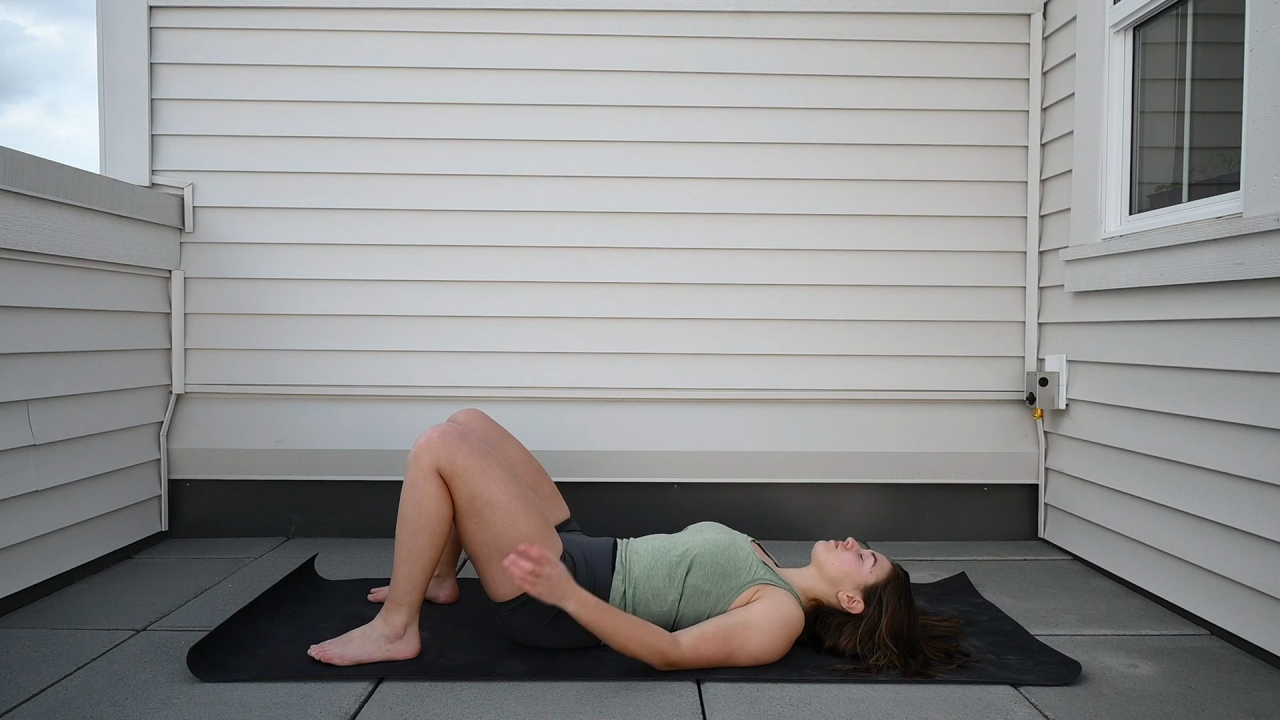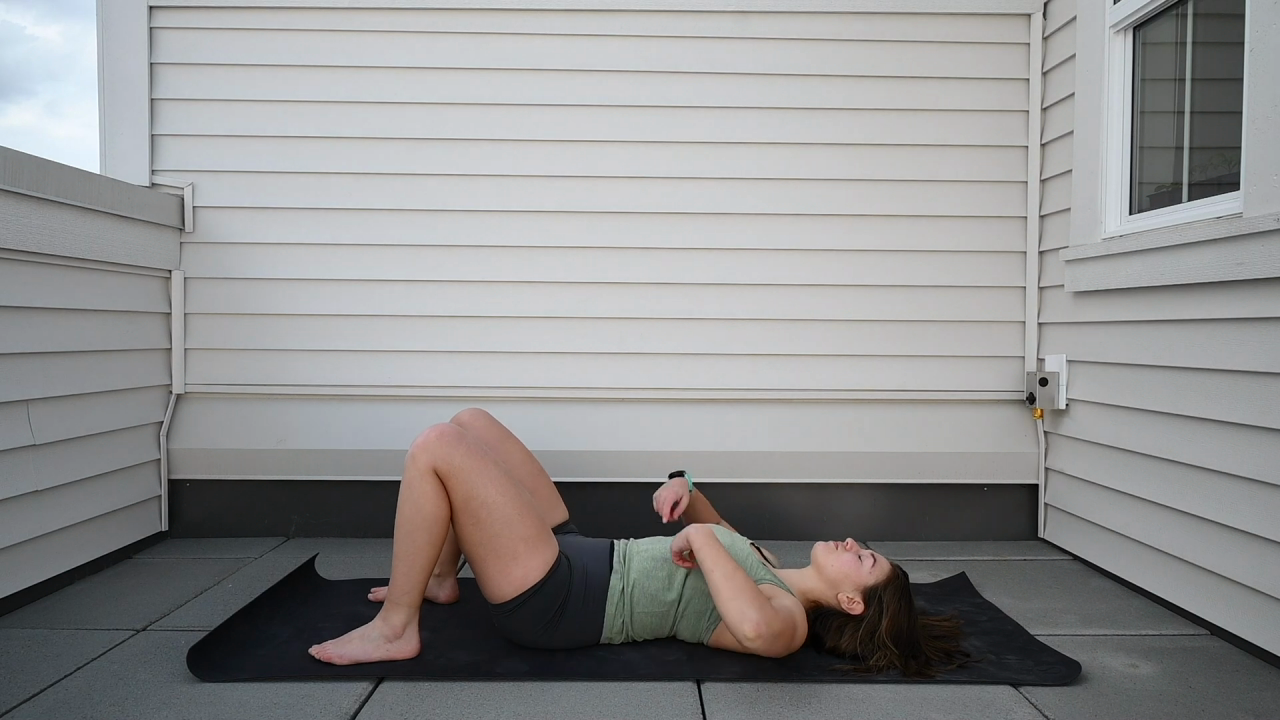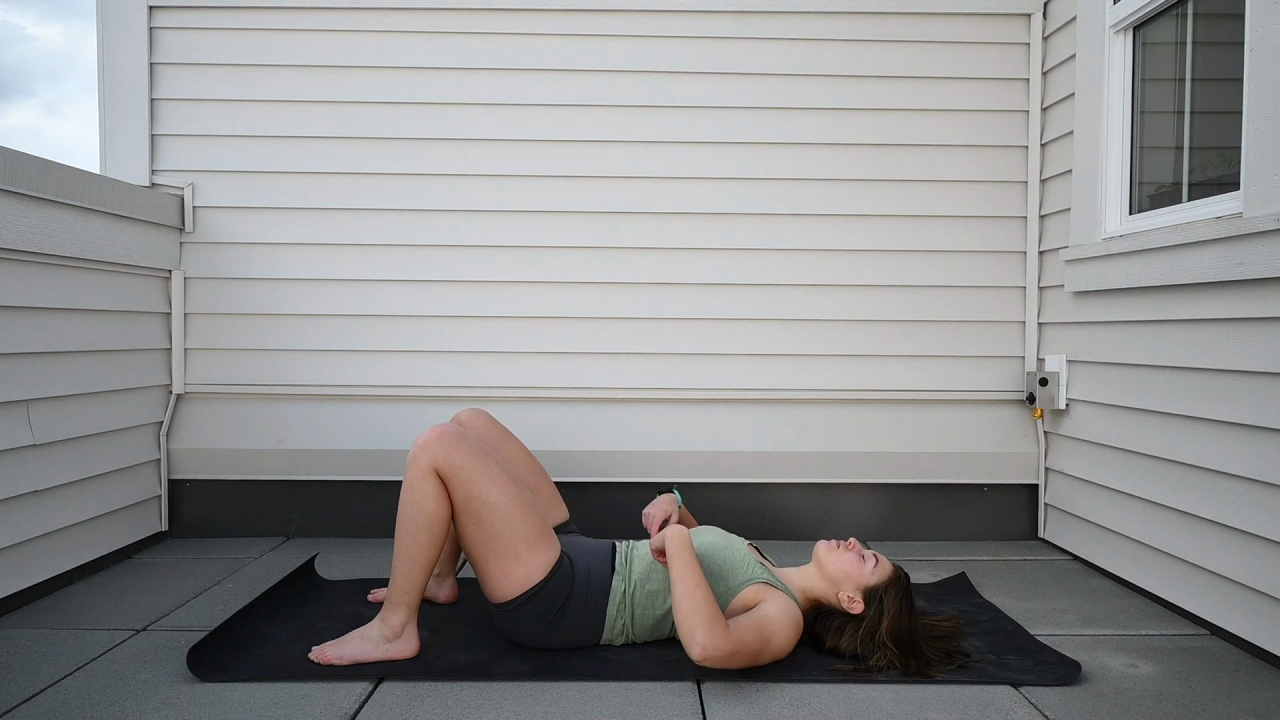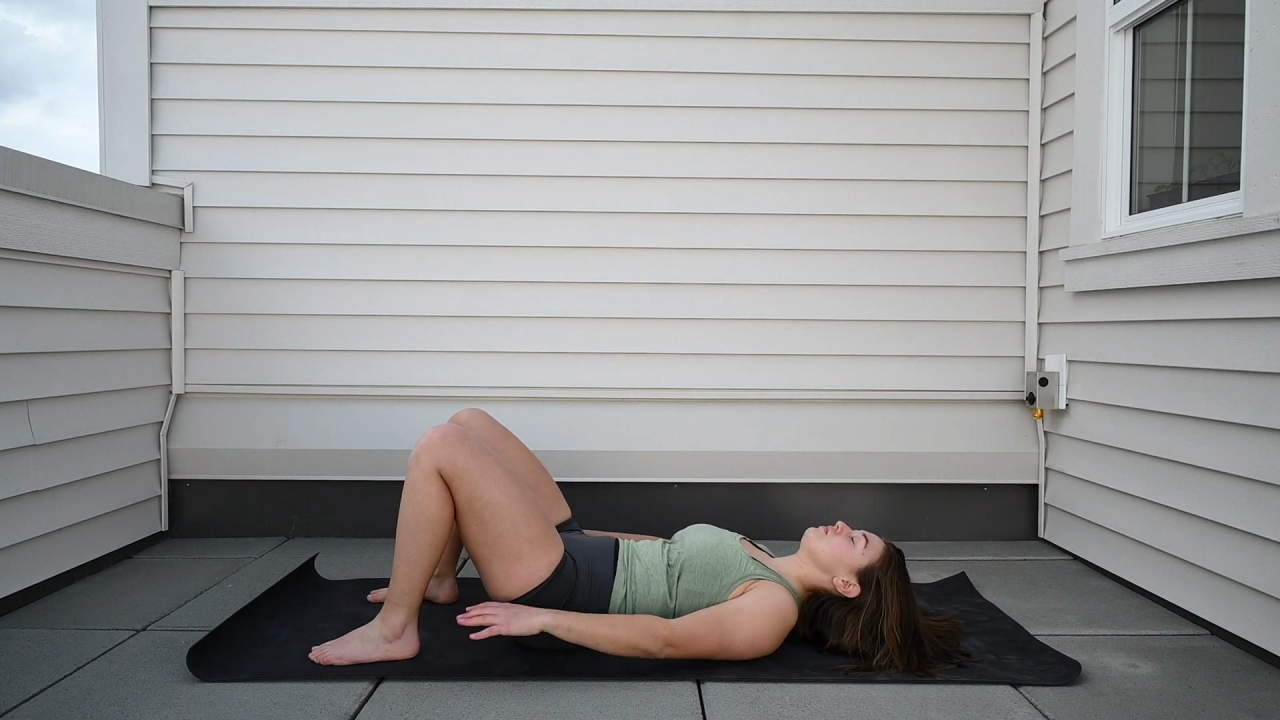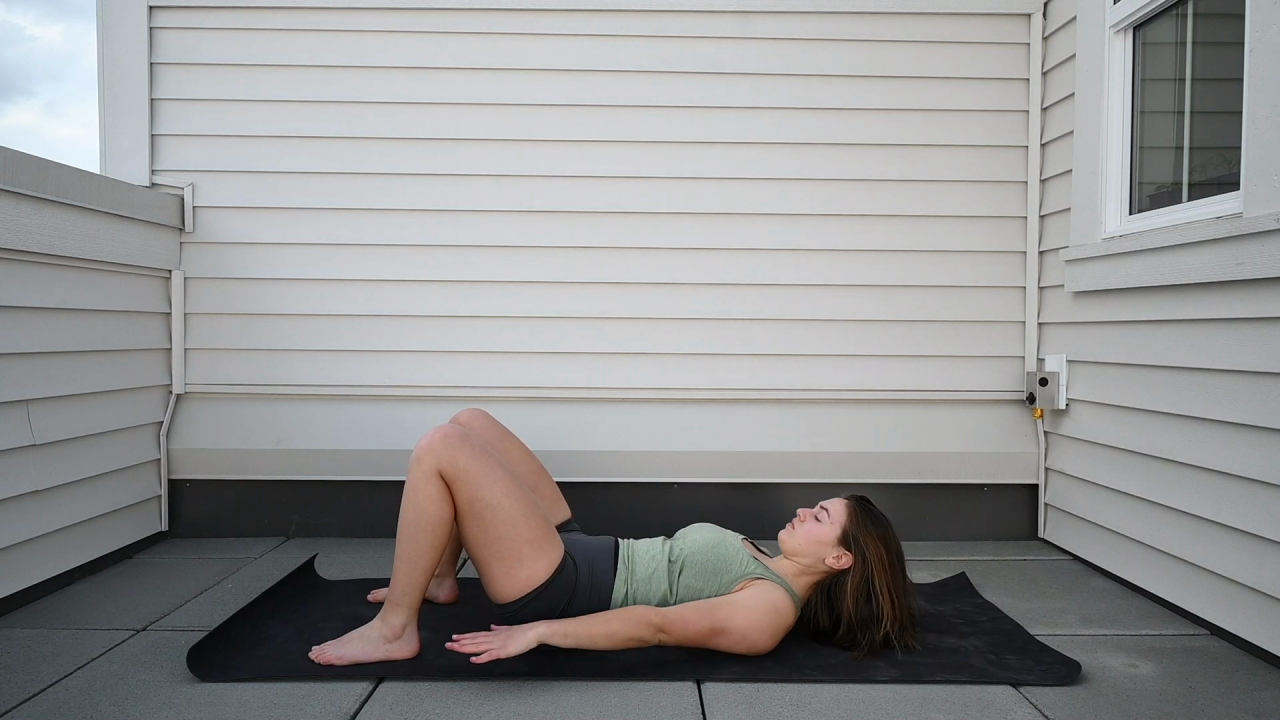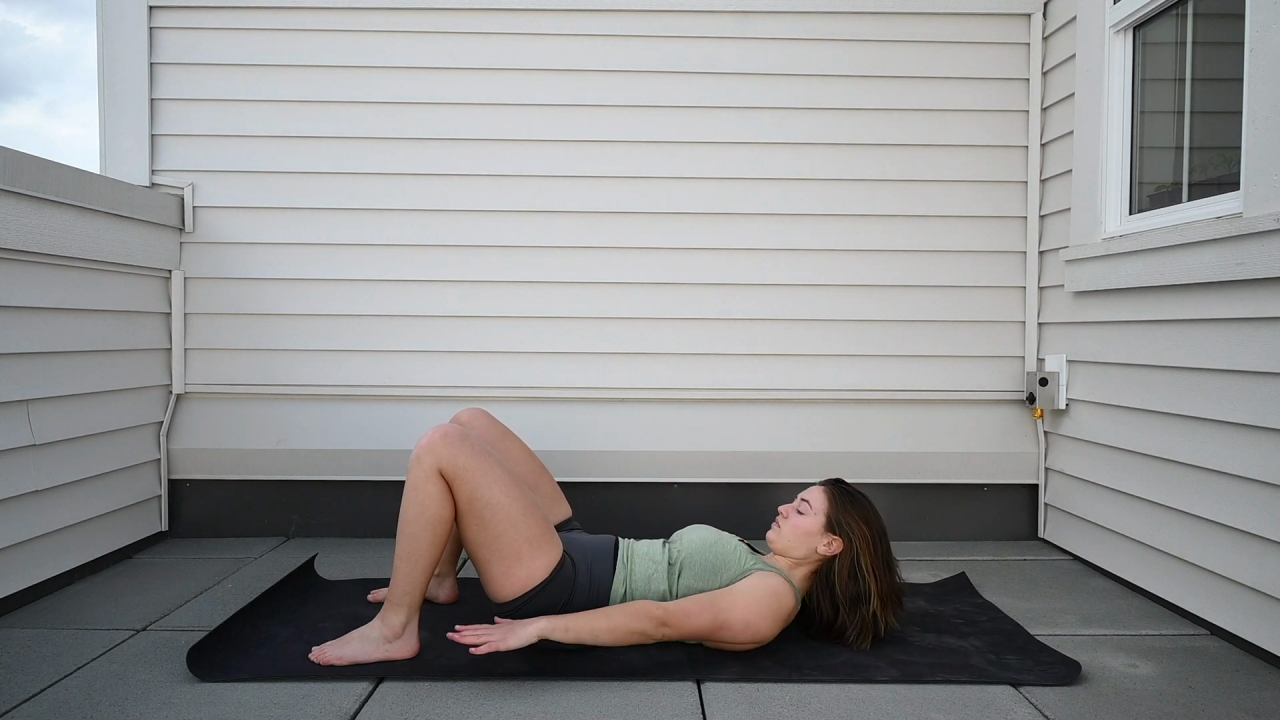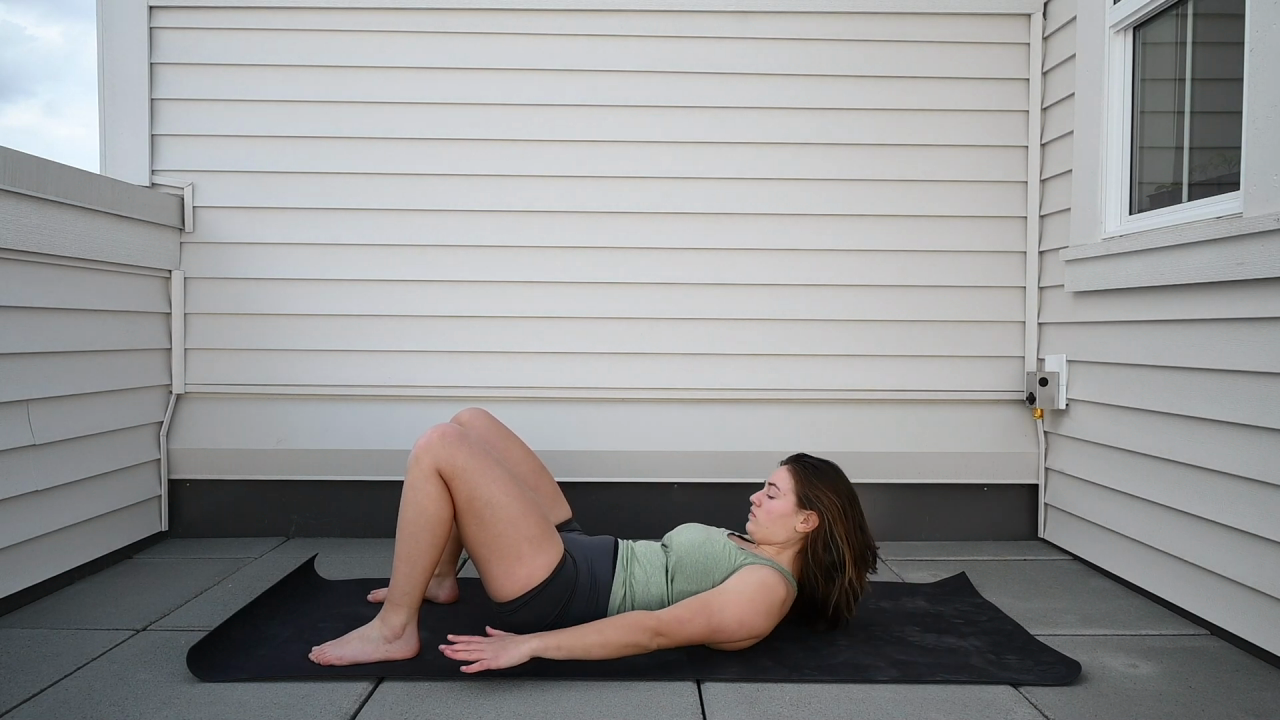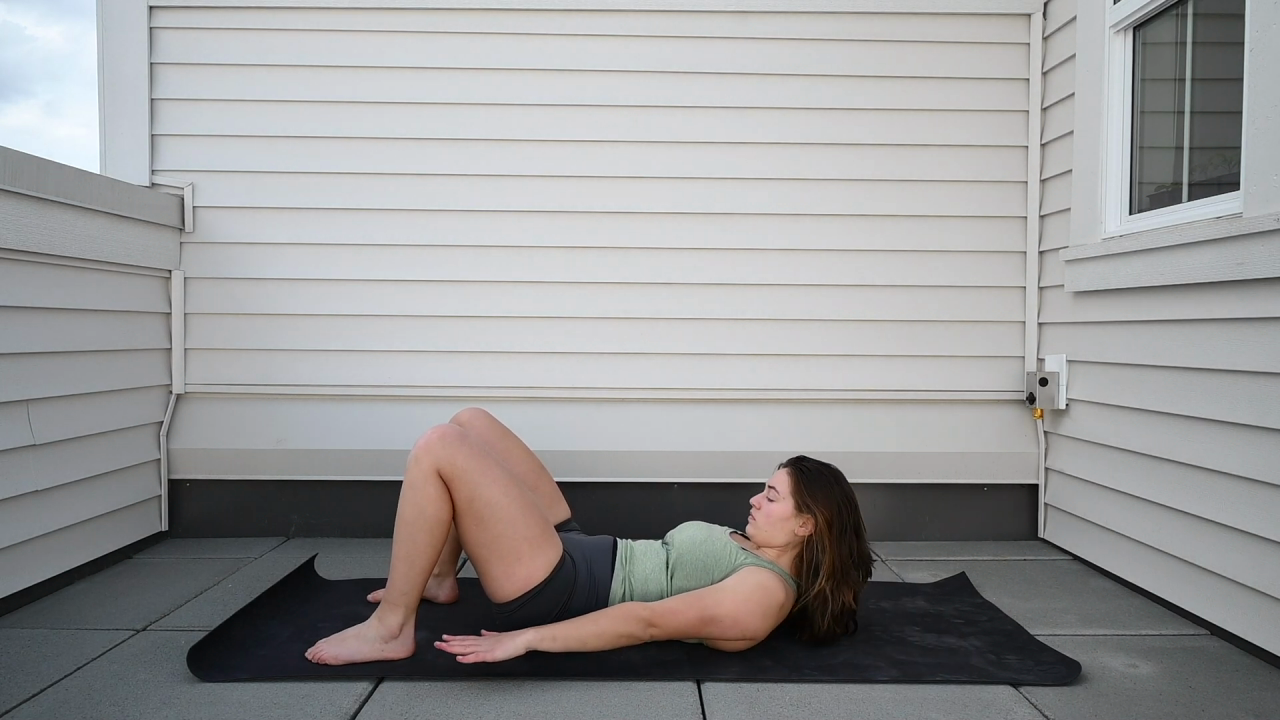
dt=0.5s
person 1, frame 1
left shoulder: (782, 619)
right shoulder: (771, 575)
left elbow: (669, 650)
left wrist: (569, 598)
left hip: (562, 597)
right hip: (580, 553)
left knee: (437, 448)
right knee: (467, 422)
left ankle: (395, 630)
right ankle: (438, 577)
person 1, frame 2
left shoulder: (788, 621)
right shoulder: (769, 574)
left elbow: (754, 628)
right elbow: (710, 528)
left wrist: (703, 541)
right wrist: (682, 490)
left hip: (553, 601)
right hip: (574, 556)
left knee: (434, 448)
right knee: (469, 421)
left ankle: (394, 630)
right ankle: (438, 578)
person 1, frame 3
left shoulder: (783, 619)
right shoulder: (769, 574)
left elbow: (707, 645)
left wrist: (679, 541)
right wrist: (674, 505)
left hip: (554, 601)
right hip: (578, 555)
left knee: (436, 448)
right knee: (469, 422)
left ankle: (393, 630)
right ankle: (438, 578)
person 1, frame 4
left shoulder: (773, 611)
right shoulder: (762, 562)
left elbow: (666, 639)
left wrist: (541, 618)
right wrist: (583, 532)
left hip: (563, 590)
right hip: (587, 553)
left knee: (438, 448)
right knee: (467, 421)
left ankle: (393, 631)
right ankle: (436, 578)
person 1, frame 5
left shoulder: (771, 609)
right shoulder: (762, 565)
left elbow: (659, 625)
left wrist: (536, 632)
left hip: (559, 592)
right hip: (585, 551)
left knee: (439, 449)
right knee: (470, 421)
left ankle: (394, 630)
right ankle: (438, 577)
person 1, frame 6
left shoulder: (772, 599)
right shoulder: (762, 566)
left elbow: (662, 621)
left wrist: (537, 627)
left hip: (559, 589)
right hip: (580, 551)
left knee: (439, 449)
right knee: (470, 423)
left ankle: (393, 630)
right ankle: (438, 578)
person 1, frame 7
left shoulder: (766, 591)
right shoulder: (754, 553)
left elbow: (655, 629)
left wrist: (530, 645)
left hip: (558, 595)
right hip: (577, 552)
left knee: (437, 448)
right knee: (469, 422)
left ankle: (393, 630)
right ankle: (438, 578)
person 1, frame 8
left shoulder: (766, 593)
right shoulder: (754, 550)
left elbow: (648, 621)
left wrist: (525, 638)
left hip: (558, 592)
right hip: (575, 553)
left knee: (438, 449)
right knee: (469, 422)
left ankle: (391, 629)
right ankle: (437, 578)
